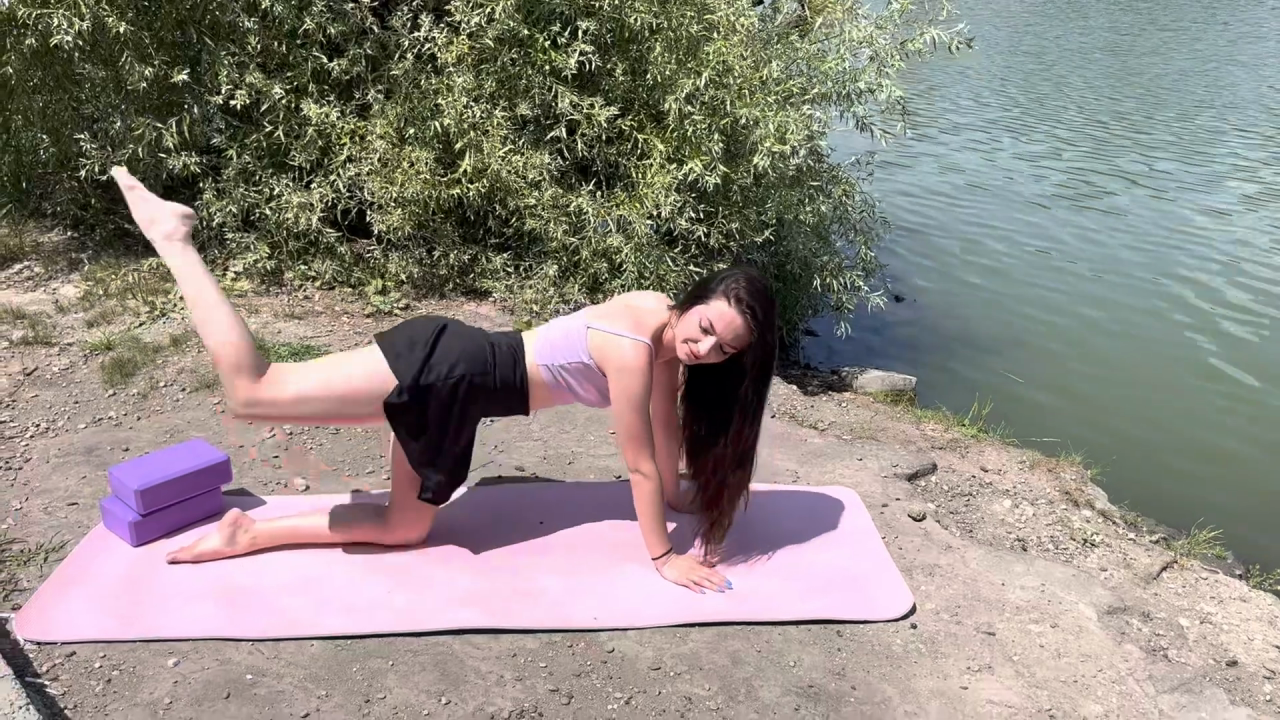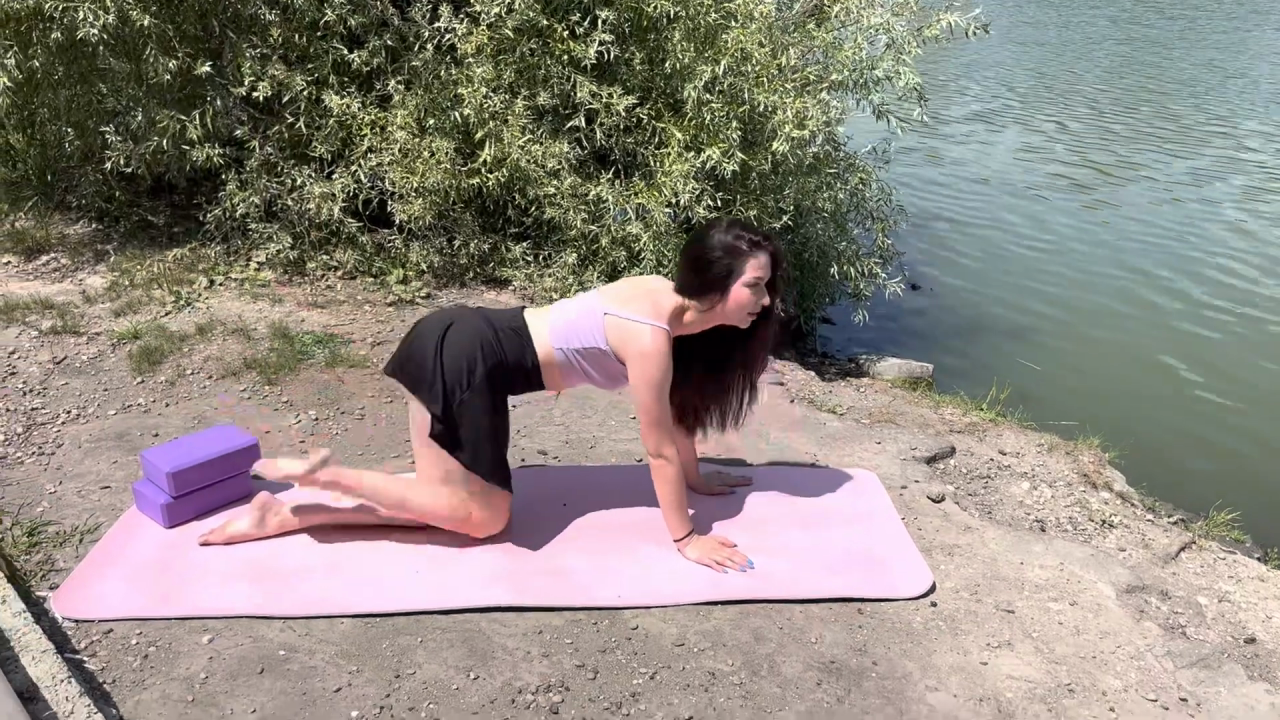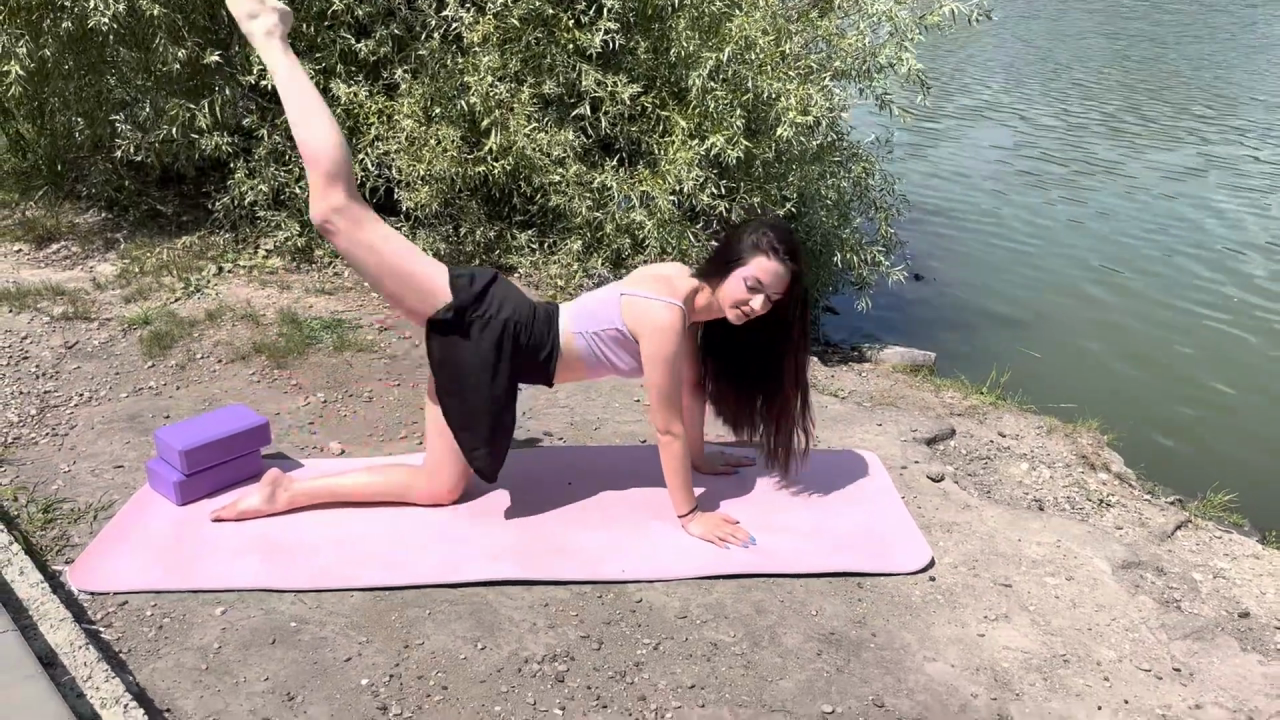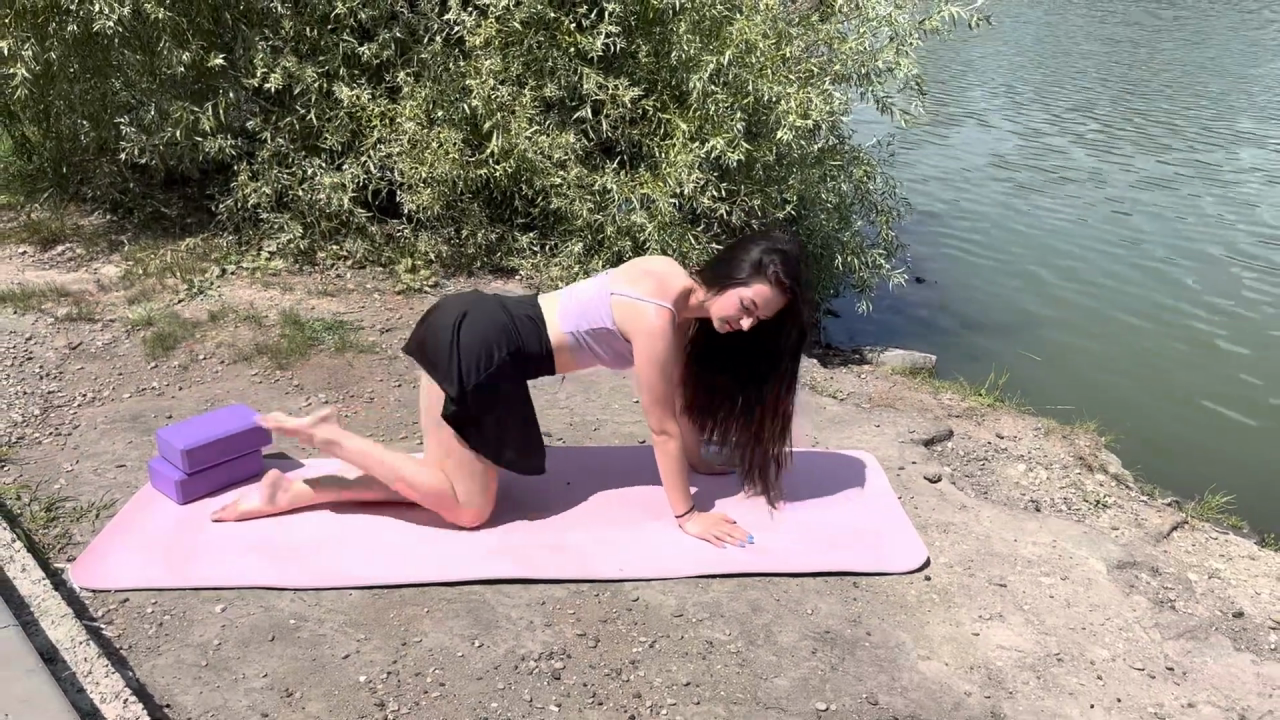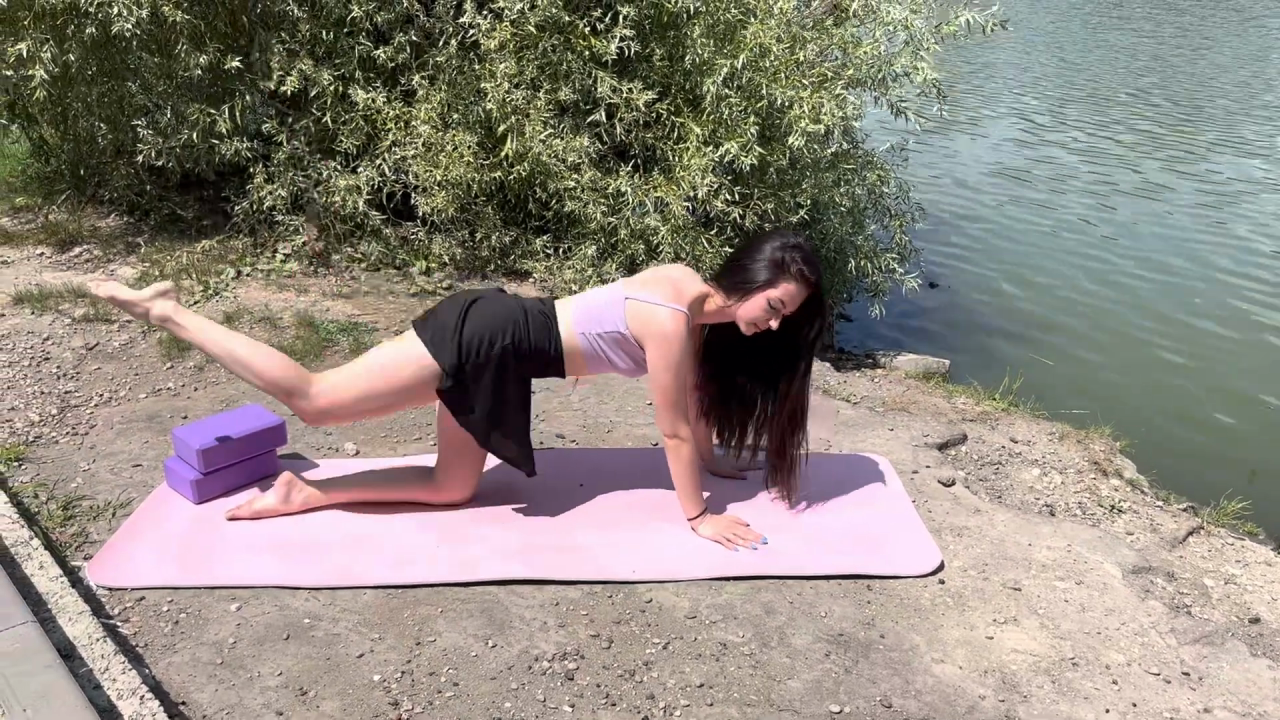
dt=1s
person 1, frame 1
left shoulder: (662, 318)
right shoulder: (631, 350)
left elbow: (665, 426)
right elbow: (642, 465)
left wrist: (676, 496)
right wrist: (661, 556)
left hip: (453, 386)
right hip: (438, 367)
left knee: (405, 527)
right knee: (252, 392)
left ankle: (246, 531)
right ankle: (173, 235)
person 1, frame 2
left shoulder: (666, 296)
right shoulder: (650, 338)
left elbow: (677, 405)
right elbow: (659, 448)
left wrist: (695, 477)
right wrist: (685, 536)
left hip: (462, 339)
right hip: (466, 361)
left knee: (439, 501)
right knee: (483, 518)
left ankle: (276, 514)
right ankle: (326, 475)
person 1, frame 3
left shoulder: (693, 294)
right shoulder: (665, 313)
left elbow: (690, 392)
right elbow: (667, 427)
left wrist: (700, 458)
right wrist: (686, 513)
left hip: (491, 346)
right hip: (481, 322)
left knee: (440, 487)
right knee: (336, 208)
left ankle: (288, 491)
person 1, frame 4
left shoulder: (676, 280)
right shoulder: (657, 316)
left elbow: (683, 387)
right elbow: (663, 425)
left wrist: (696, 456)
right wrist: (685, 512)
left hip: (473, 324)
right hip: (479, 347)
left knee: (446, 481)
right knee: (468, 507)
left ankle: (286, 491)
right ankle: (330, 436)
person 1, frame 5
left shoulder: (688, 284)
right shoulder: (674, 319)
left elbow: (689, 401)
right elbow: (675, 430)
left wrist: (707, 455)
right wrist: (699, 513)
left hip: (505, 328)
right hip: (486, 339)
left knee: (455, 485)
right knee: (309, 397)
left ankle: (300, 491)
right ankle: (165, 309)
